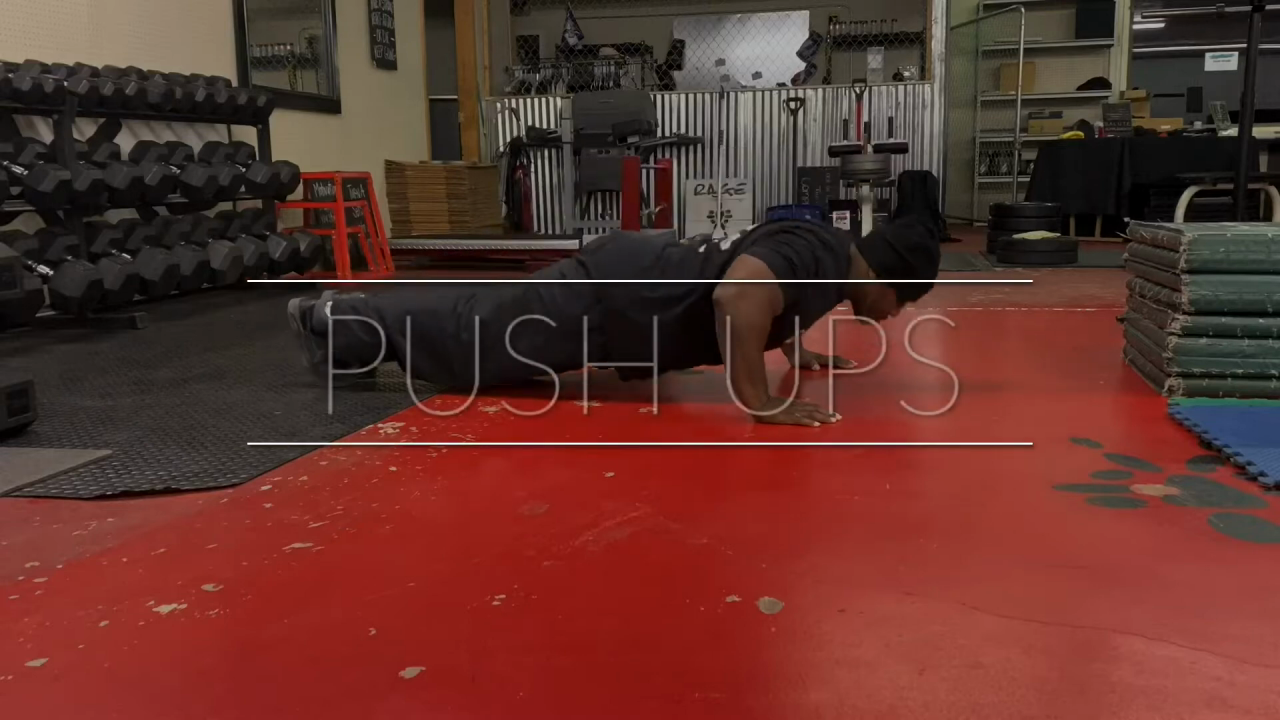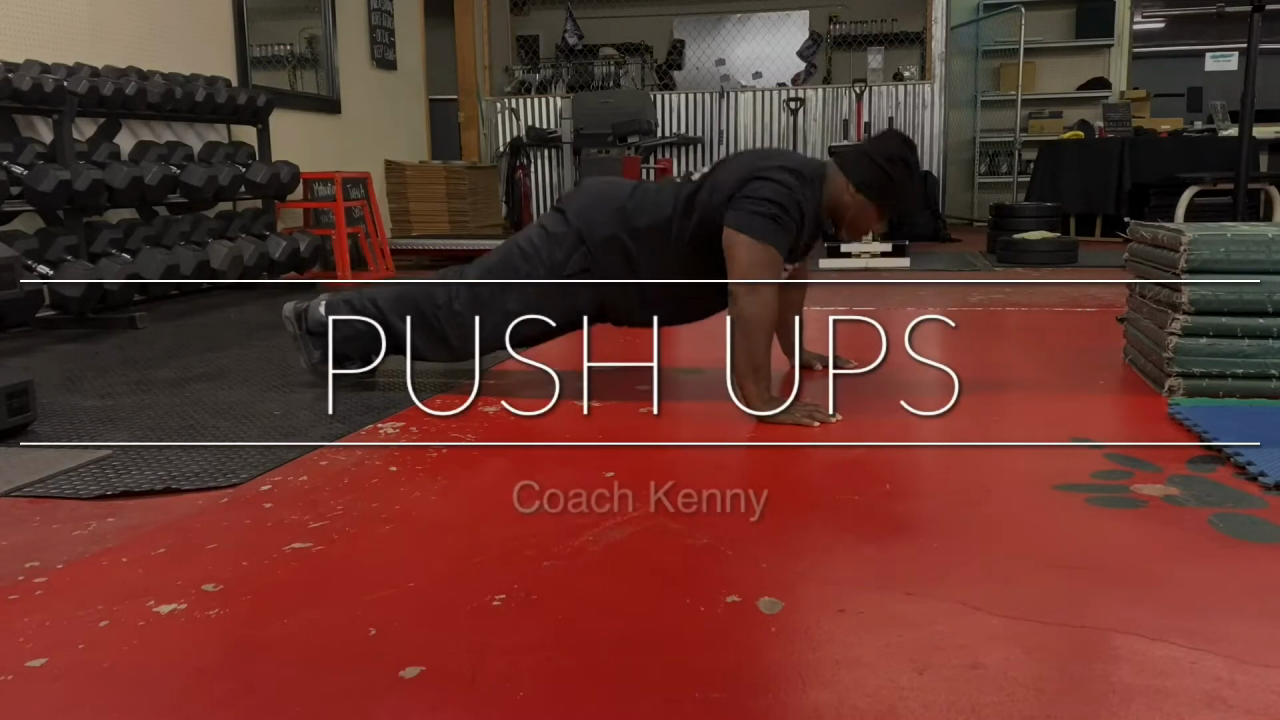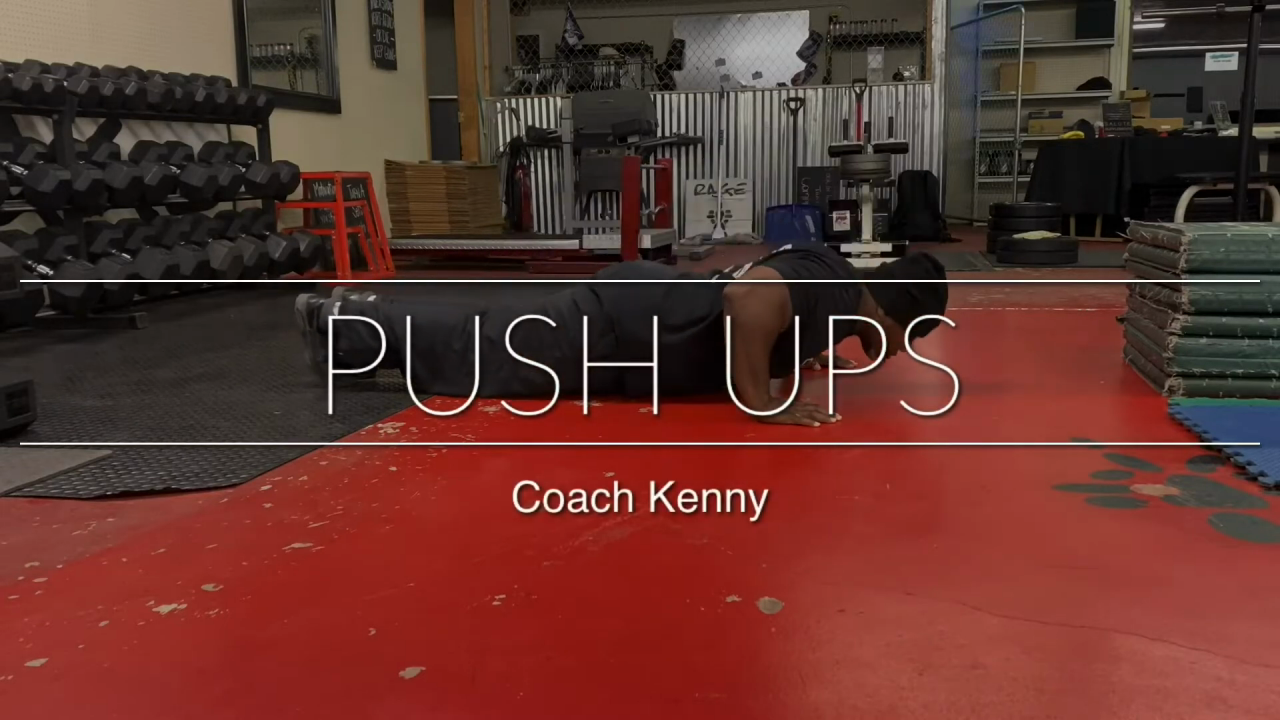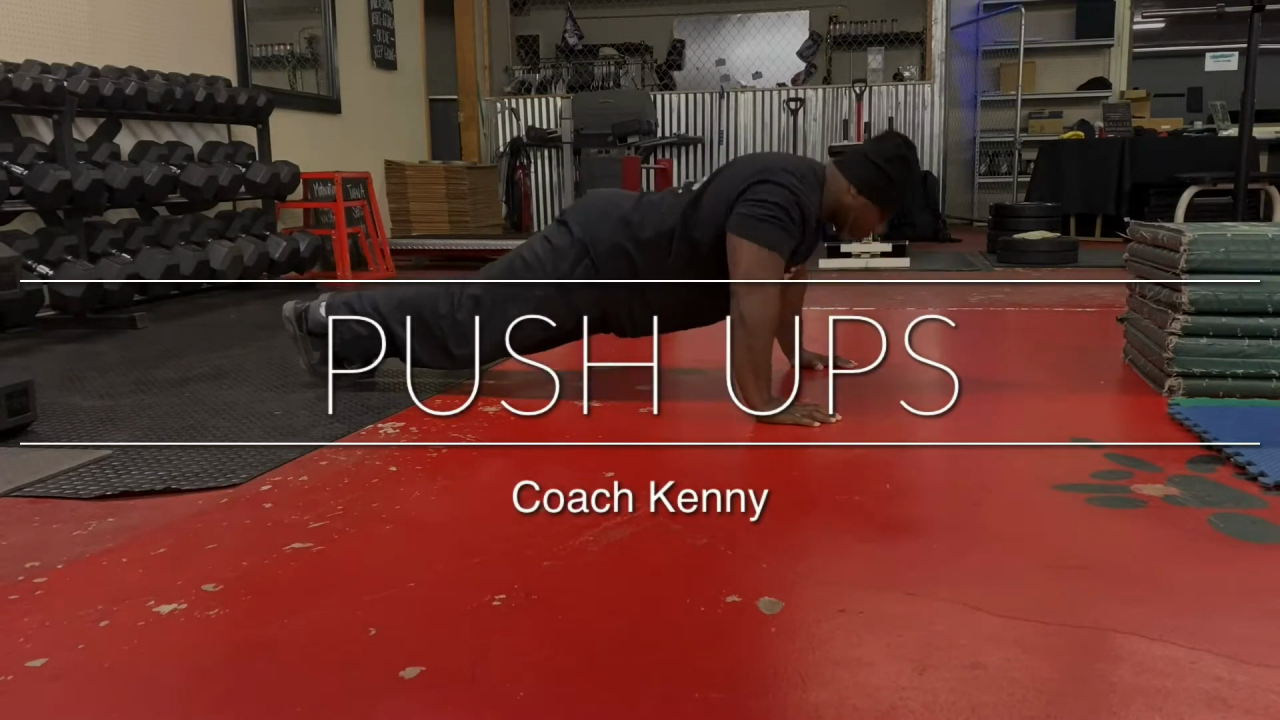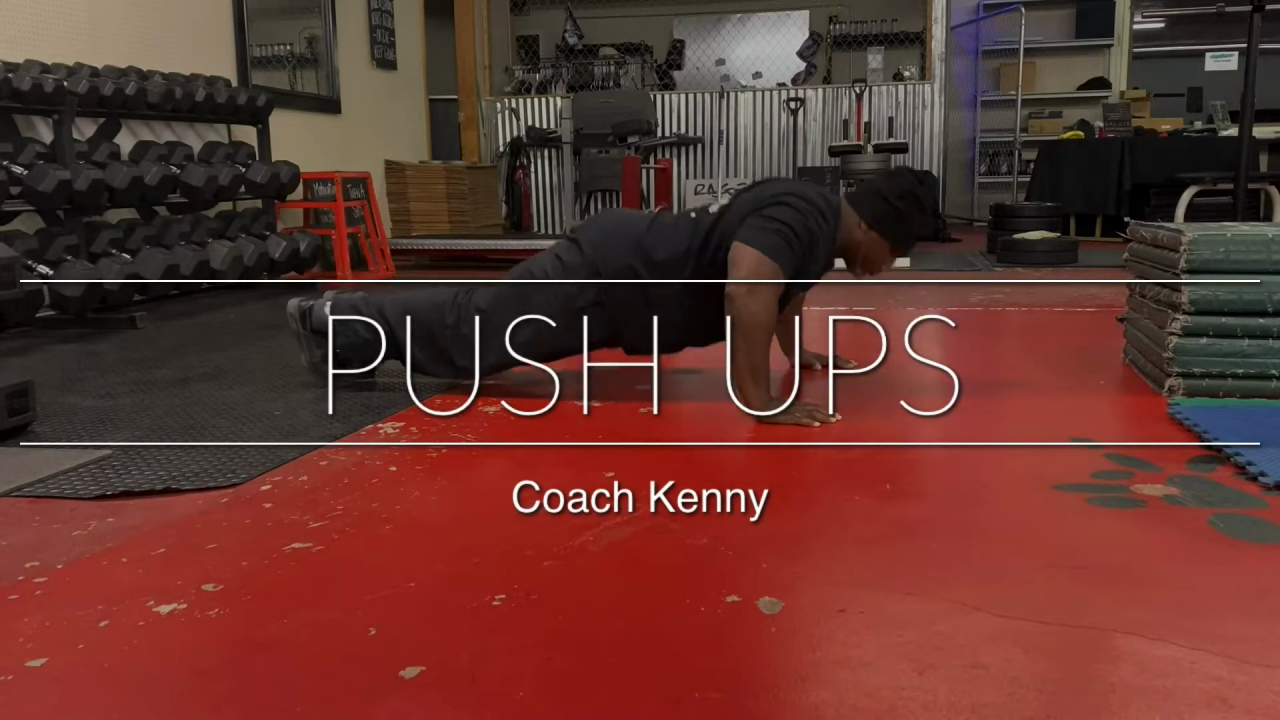
dt=1s
person 1, frame 1
left shoulder: (830, 254)
right shoulder: (818, 260)
right elbow: (735, 297)
left wrist: (794, 347)
right wrist: (760, 403)
left hip: (629, 284)
right hip: (607, 303)
left knee: (488, 321)
right knee: (470, 337)
left ankle: (354, 312)
right ankle: (330, 319)
person 1, frame 2
left shoulder: (808, 190)
right shoulder: (781, 189)
left elbow: (787, 280)
right elbow: (748, 290)
left wrist: (797, 352)
right wrist: (758, 401)
left hip: (612, 248)
right hip: (589, 247)
left knee: (473, 308)
right knee: (460, 313)
left ankle: (343, 319)
right ankle: (326, 322)
person 1, frame 3
left shoulder: (834, 279)
right shoulder: (833, 291)
right elbow: (745, 296)
left wrist: (800, 355)
right wrist: (759, 400)
left hip: (641, 305)
right hip: (619, 331)
left knee: (493, 334)
right knee: (472, 349)
left ankle: (361, 314)
right ankle: (336, 320)
person 1, frame 4
left shoulder: (812, 194)
right shoulder: (789, 194)
left elbow: (788, 275)
right elbow: (751, 289)
left wrist: (796, 350)
right wrist: (762, 401)
left hip: (615, 255)
right hip: (595, 258)
left knee: (474, 314)
right knee: (462, 324)
left ankle: (346, 320)
right ankle: (325, 319)
person 1, frame 5
left shoulder: (821, 219)
right shoulder: (798, 220)
left elbow: (785, 285)
right elbow: (747, 293)
left wrist: (796, 352)
right wrist: (757, 399)
left hip: (625, 269)
right hip: (604, 276)
left knee: (484, 323)
right knee: (468, 330)
left ankle: (351, 318)
right ankle: (330, 322)
